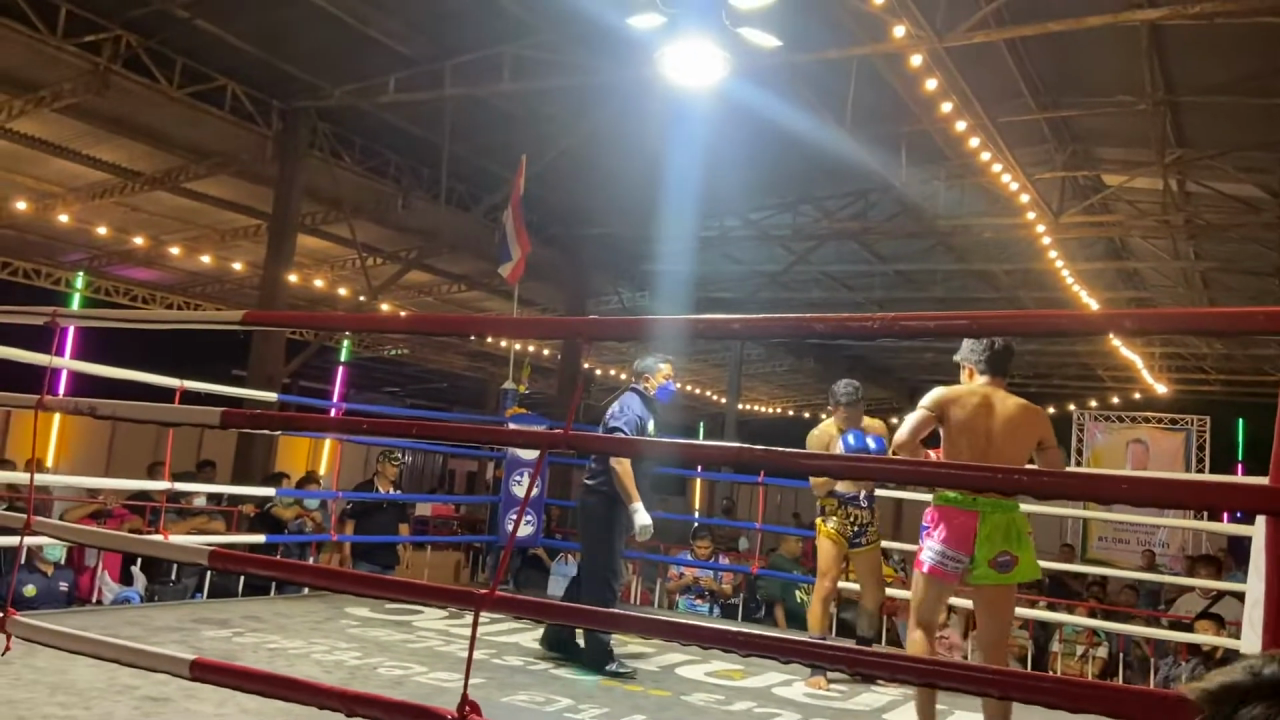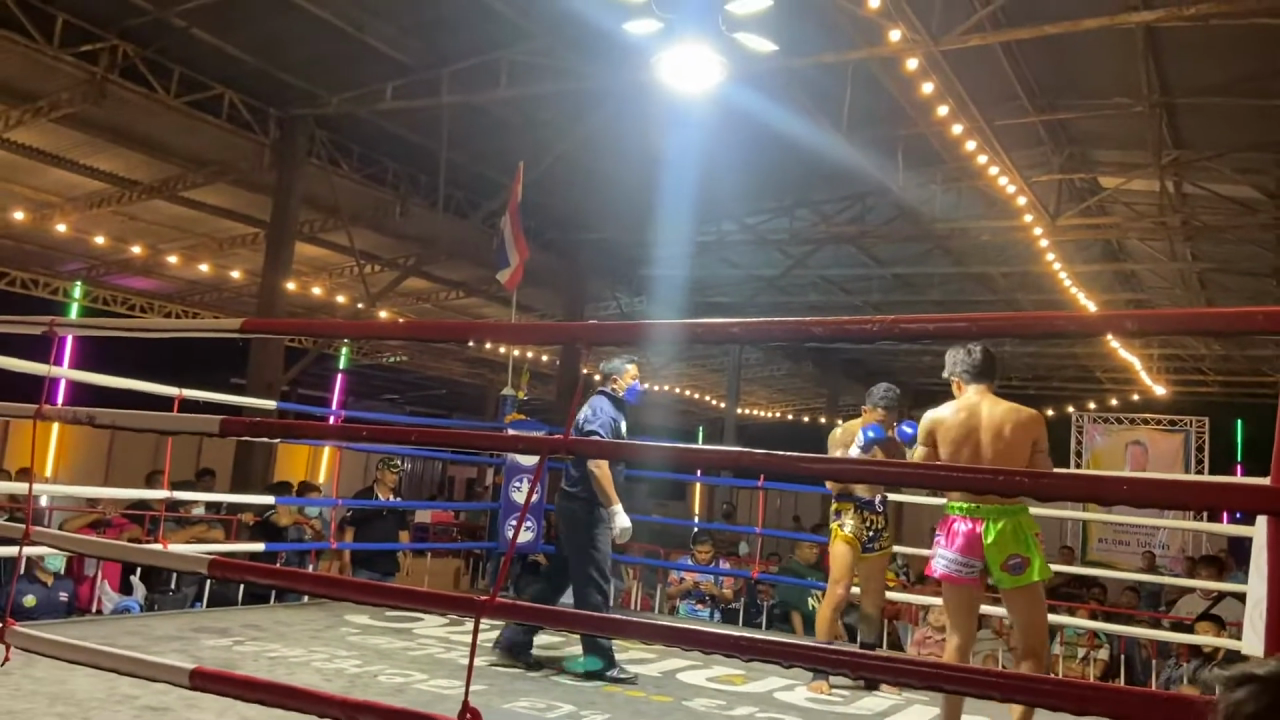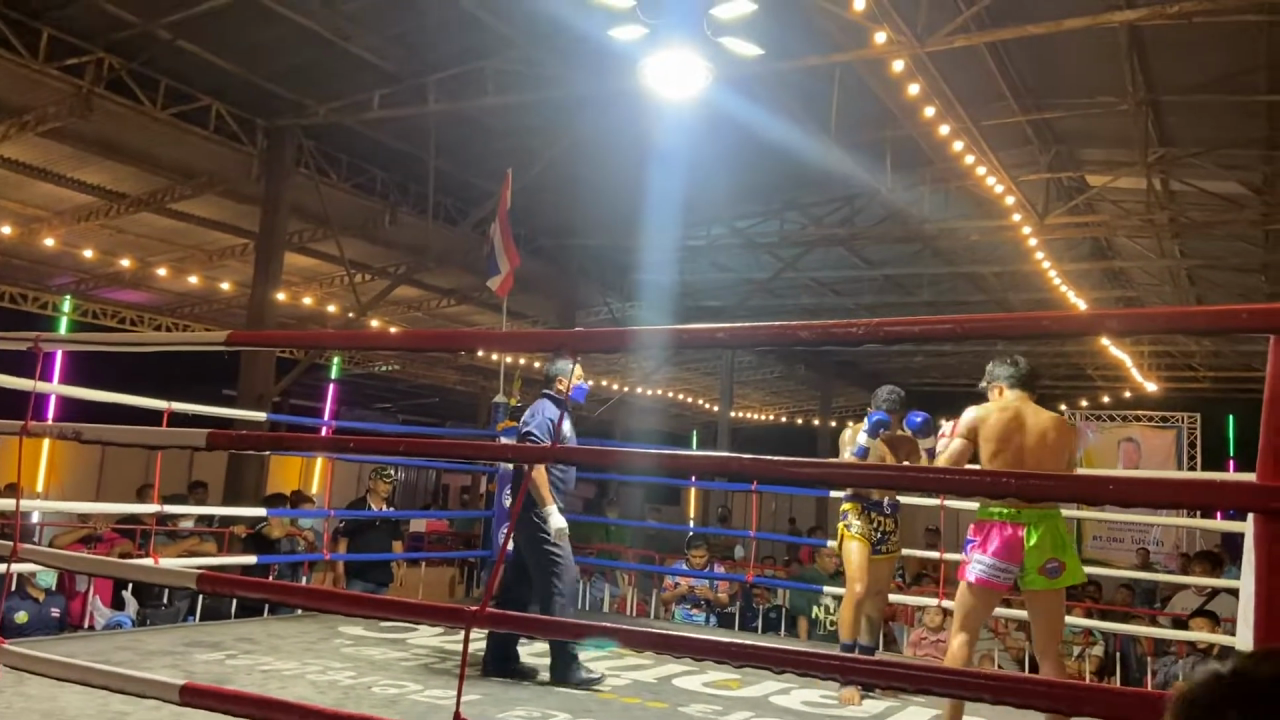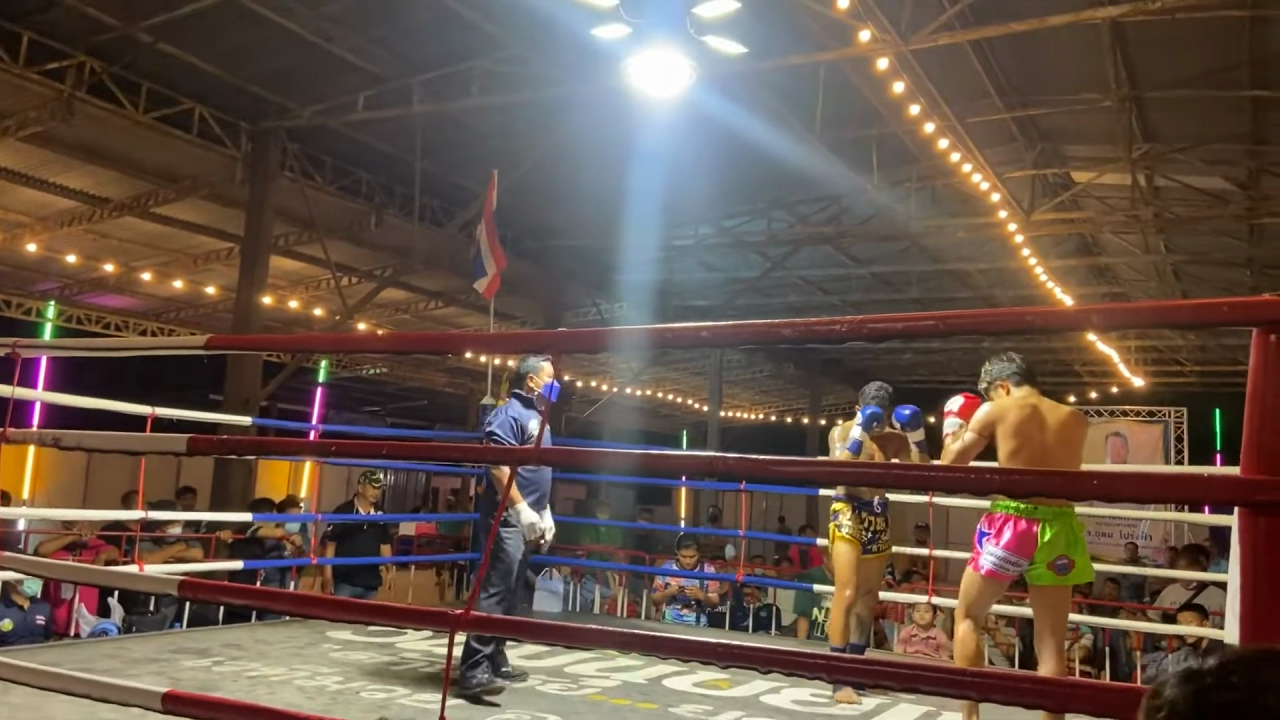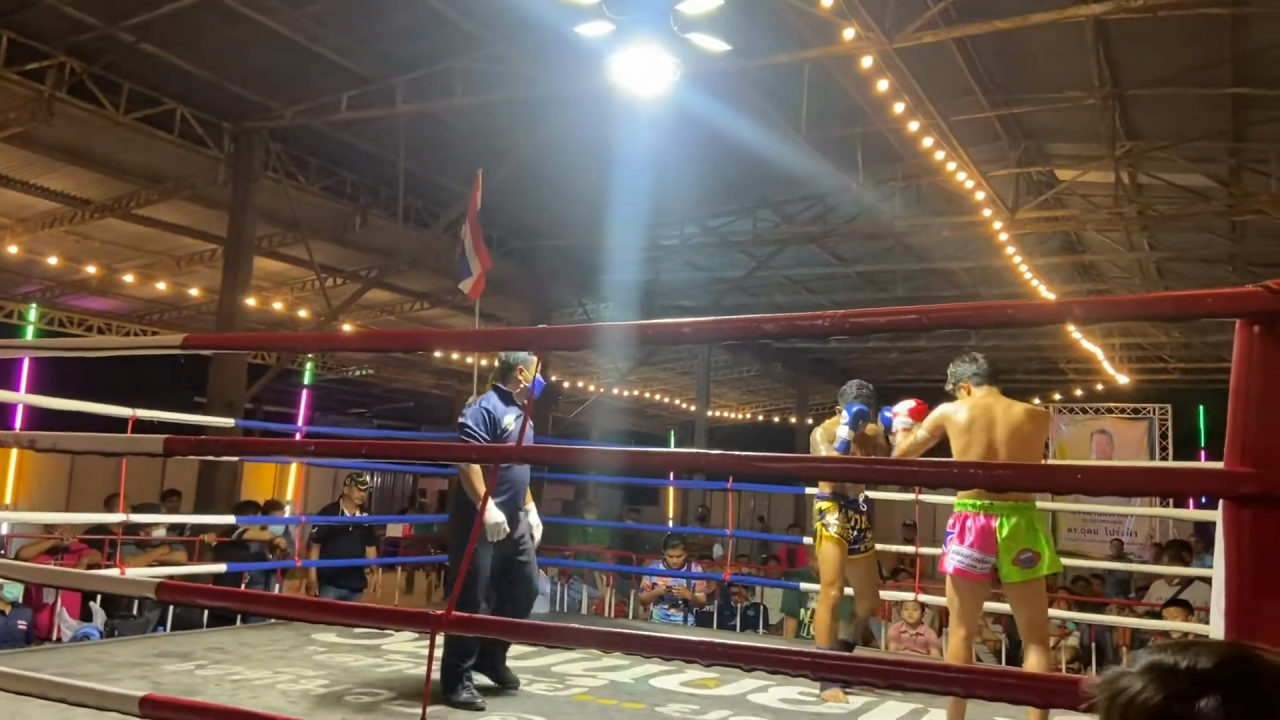
dt=0.4s
person 1, frame 1
left shoulder: (945, 397)
right shoulder: (1035, 417)
left elbow: (901, 444)
left hip: (951, 521)
right hip: (1000, 527)
left knee: (921, 623)
right knee: (993, 651)
person 1, frame 2
left shoulder: (936, 418)
right shoulder: (1029, 419)
left hip: (960, 529)
right hip: (1010, 530)
left knee: (959, 640)
right knee: (1034, 643)
person 1, frame 3
left shoulder: (978, 415)
right shoulder: (1065, 428)
left elbow: (944, 472)
left wrist: (946, 440)
left hip: (995, 531)
right hip: (1045, 533)
left knee: (962, 633)
right knee: (1048, 651)
person 1, frame 4
left shoulder: (995, 411)
right shoulder: (1077, 420)
left elbow: (951, 464)
left wrist: (954, 422)
left hip: (1008, 525)
right hip: (1057, 529)
left knee: (966, 616)
right knee: (1051, 644)
person 1, frame 5
left shoulder: (949, 412)
right shoulder: (1038, 417)
left elbow: (902, 452)
left wrist: (902, 423)
left hip: (973, 524)
right hip: (1021, 524)
left knee: (962, 632)
right knee: (1035, 638)
person 2, frame 1
left shoulder: (642, 408)
right shoulder: (632, 408)
right elbow: (618, 460)
left wrist: (632, 506)
right wrist: (637, 508)
left hip: (608, 503)
right hip: (606, 502)
left knee: (592, 575)
right knee: (605, 579)
left ankle: (560, 636)
right ankle: (599, 655)
person 2, frame 2
left shoulder: (606, 409)
right shoulder: (604, 411)
right elbow: (596, 464)
left wrist: (610, 510)
right wrist: (617, 511)
left hip: (578, 506)
right hip: (585, 507)
left knee: (556, 577)
right knee: (594, 585)
left ankle: (513, 641)
right ankle: (600, 661)
person 2, frame 3
left shoulder: (558, 414)
right shoulder: (544, 413)
right elbow: (533, 465)
left wrist: (551, 511)
right wrist: (552, 511)
left hip: (536, 513)
right hip: (537, 513)
left knee: (519, 587)
right knee: (560, 582)
left ankle: (499, 659)
right ankle: (566, 665)
person 2, frame 4
left shoulder: (537, 417)
right shoulder: (510, 414)
right elbow: (498, 465)
left wrist: (545, 512)
right wrist: (521, 508)
left hip: (525, 517)
right hip: (506, 516)
left knee: (509, 591)
right knee: (498, 587)
left ankle: (494, 660)
right ankle: (474, 669)
person 2, frame 5
left shoulder: (520, 414)
right shoulder: (485, 407)
right elbow: (467, 461)
left wrist: (530, 510)
right wrist: (486, 507)
left hip: (510, 521)
right hip: (479, 521)
left knee: (524, 590)
right knee: (470, 600)
left ankle: (490, 657)
right ankle: (457, 681)
person 3, frame 1
left shoulder: (876, 429)
right shoulder: (820, 435)
right elbow: (817, 487)
left hip: (865, 513)
right hip: (835, 512)
left knee: (874, 591)
right knee: (826, 587)
right ankle: (817, 666)
person 3, frame 2
left shoulder: (894, 440)
right shoulder: (844, 434)
right elbow: (832, 482)
right wrist: (857, 451)
left hip: (878, 517)
right hip: (848, 513)
left knee: (874, 599)
right knee: (838, 592)
right ankle: (819, 671)
person 3, frame 3
left shoulder: (906, 441)
right shoulder: (853, 433)
left wrist: (927, 443)
right wrist: (865, 439)
left hip: (888, 519)
right hip: (858, 514)
left knee: (877, 601)
right knee: (857, 591)
person 3, frame 4
left shoulder: (894, 437)
right shoulder: (842, 432)
left wrist: (917, 437)
right wrist: (858, 433)
left hip: (878, 517)
right hip: (848, 514)
left knee: (868, 600)
right knee: (846, 595)
person 3, frame 5
left shoulder: (872, 435)
right shoulder: (823, 432)
right wrist: (845, 433)
left hip: (859, 514)
right hip: (832, 512)
left knee: (869, 599)
right knee: (831, 595)
right ankle: (827, 678)
